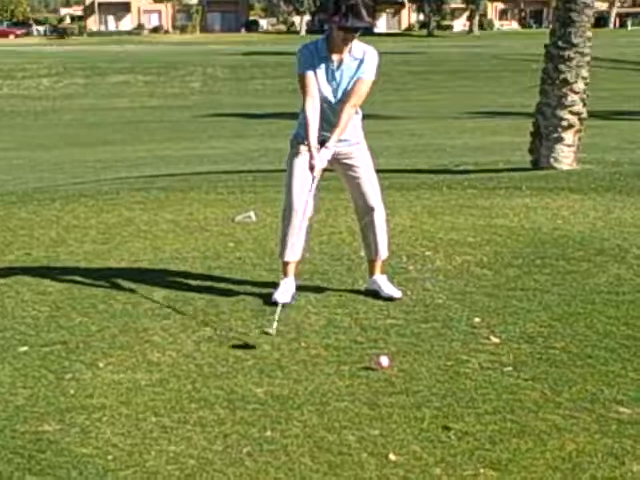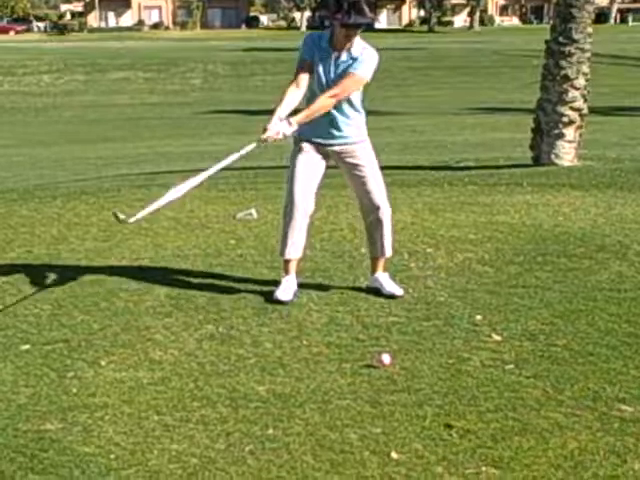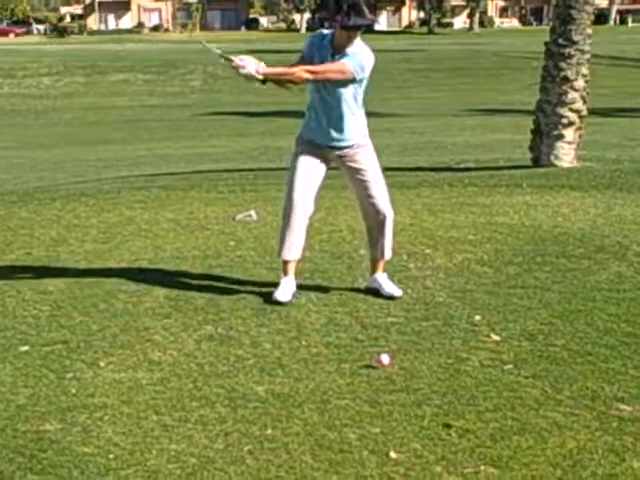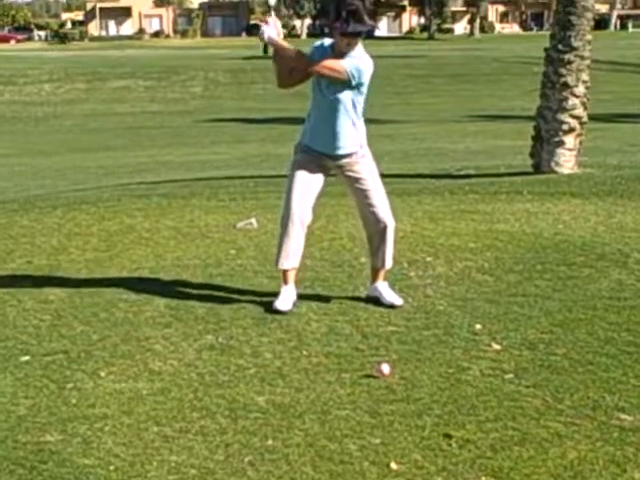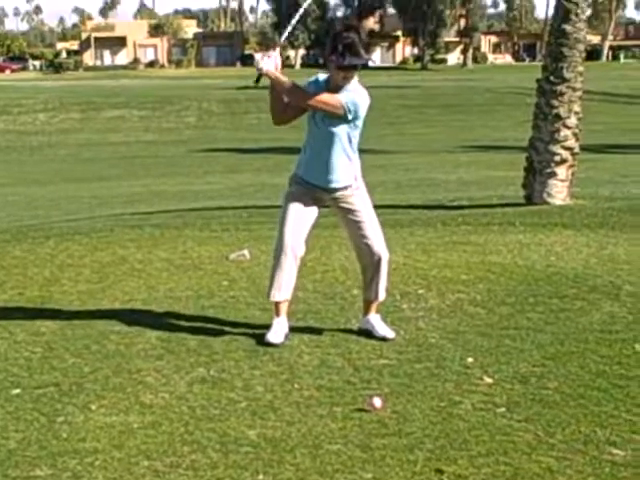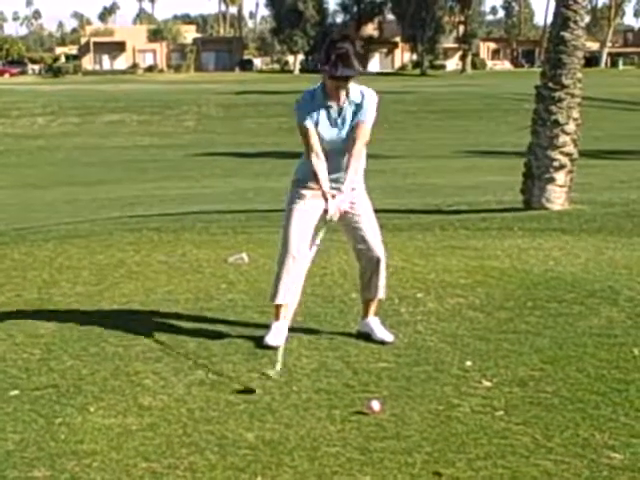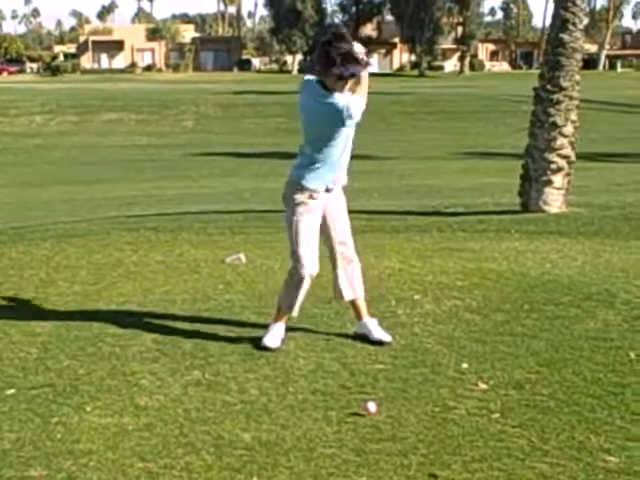
dt=0.3s
person 1, frame 1
left shoulder: (368, 56)
right shoulder: (308, 53)
left elbow: (351, 104)
right elbow: (310, 100)
left wrist: (331, 146)
right wrist: (313, 147)
left hip: (349, 142)
right hip: (309, 140)
left knee: (372, 207)
right knee: (297, 208)
left ankle: (376, 277)
right ankle: (288, 280)
person 1, frame 2
left shoulder: (368, 56)
right shoulder: (311, 43)
left elbow: (333, 96)
right elbow: (299, 85)
left wrist: (291, 123)
right wrist: (276, 117)
left hip: (353, 140)
right hip: (311, 139)
left knee: (377, 205)
right knee: (298, 204)
left ankle: (378, 274)
right ankle: (289, 278)
person 1, frame 3
left shoulder: (362, 57)
right shoulder: (317, 41)
left elbow: (311, 74)
right elbow: (292, 75)
left wrist: (262, 70)
right wrist: (260, 69)
left hip: (353, 143)
right hip: (313, 141)
left knee: (380, 209)
right knee: (297, 207)
left ankle: (377, 276)
right ankle: (288, 279)
person 1, frame 4
left shoulder: (361, 65)
right shoulder: (322, 48)
left elbow: (308, 66)
right elbow: (285, 81)
left wrist: (276, 41)
right wrist: (276, 44)
left hip: (351, 153)
right hip: (312, 151)
left knee: (381, 220)
right knee: (294, 215)
left ankle: (378, 284)
right ankle: (288, 288)
person 1, frame 5
left shoulder: (357, 98)
right shoulder: (318, 82)
left elbow: (304, 99)
right elbow: (280, 117)
left wrist: (273, 74)
right wrist: (273, 78)
left hip: (346, 186)
right hip: (307, 183)
left knee: (376, 252)
right knee: (288, 247)
left ankle: (370, 317)
right ankle: (280, 320)
person 1, frame 6
left shoulder: (367, 97)
right shoulder: (307, 105)
left elbow: (358, 146)
right elbow: (314, 152)
left wrist: (343, 189)
right wrist: (325, 190)
left hip: (349, 186)
right hip: (311, 185)
left knee: (374, 253)
right knee: (294, 251)
left ankle: (369, 319)
right ankle: (279, 323)
person 1, frame 7
left shoulder: (310, 85)
right shoulder: (346, 109)
right elbow: (360, 94)
left wrist: (356, 64)
right wrist: (363, 71)
left hip: (330, 188)
right hip: (306, 192)
left knee: (345, 253)
right knee: (305, 266)
left ankle: (364, 321)
right ankle: (278, 325)
